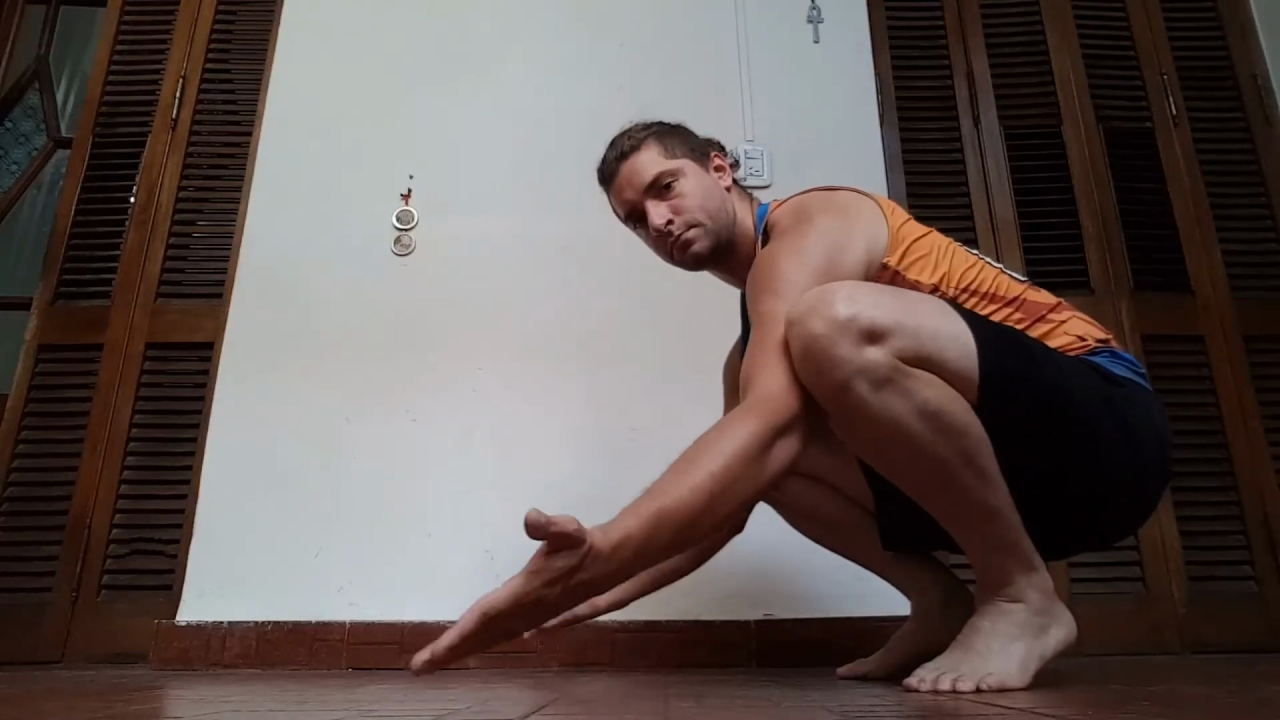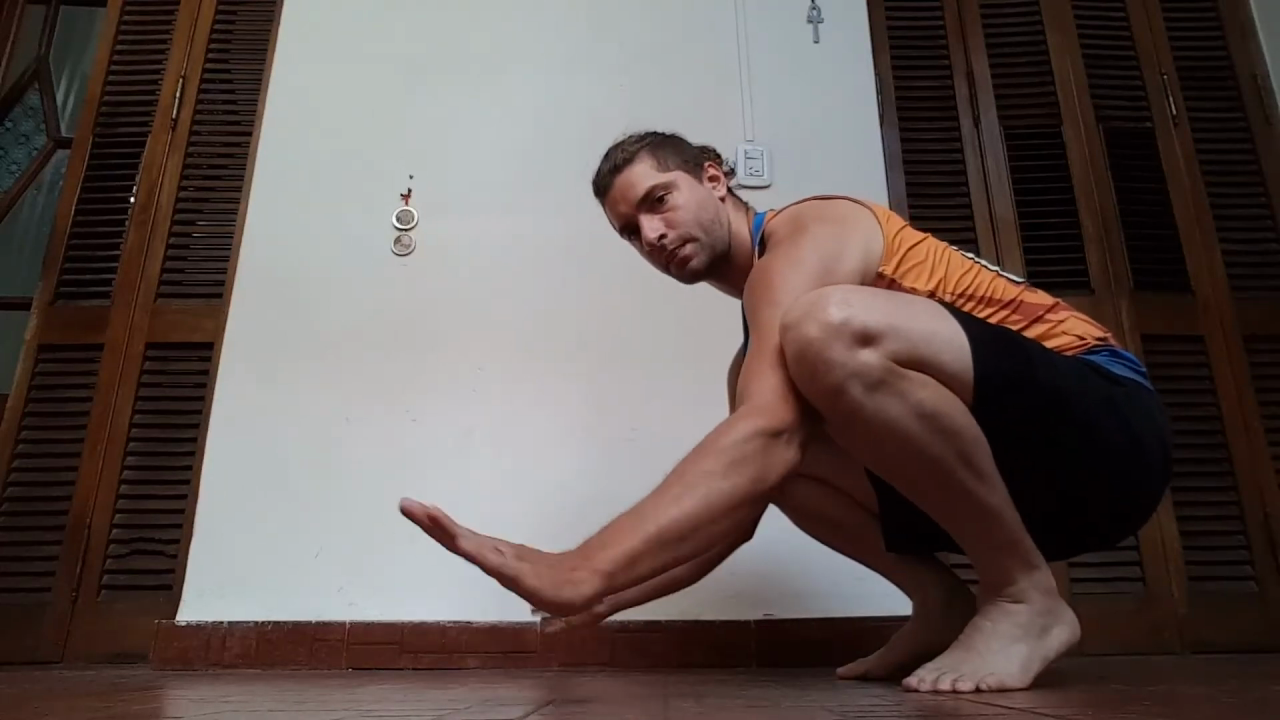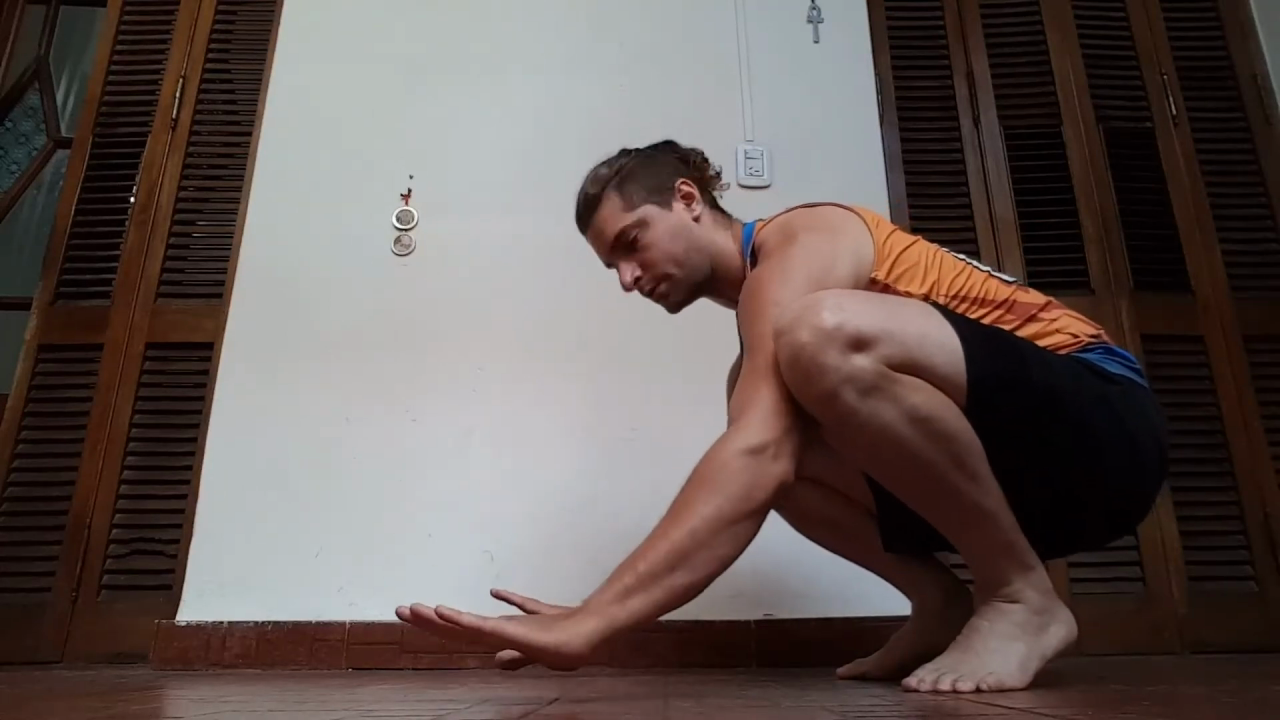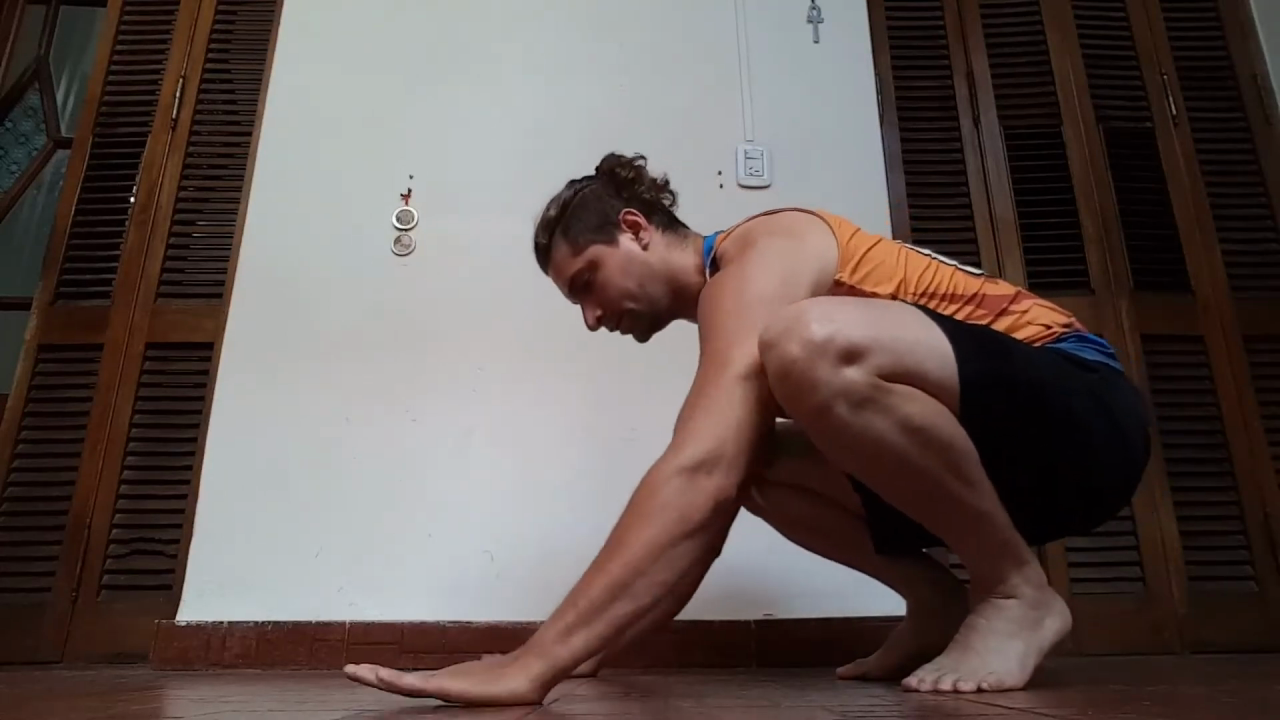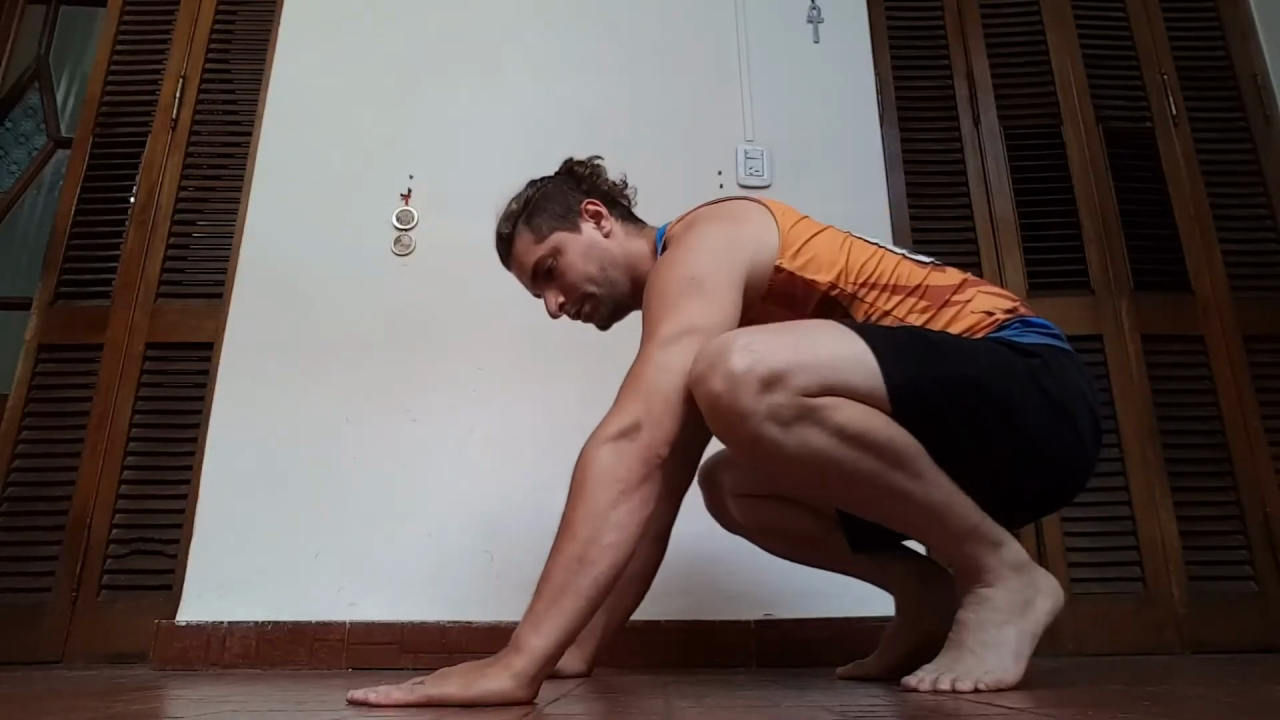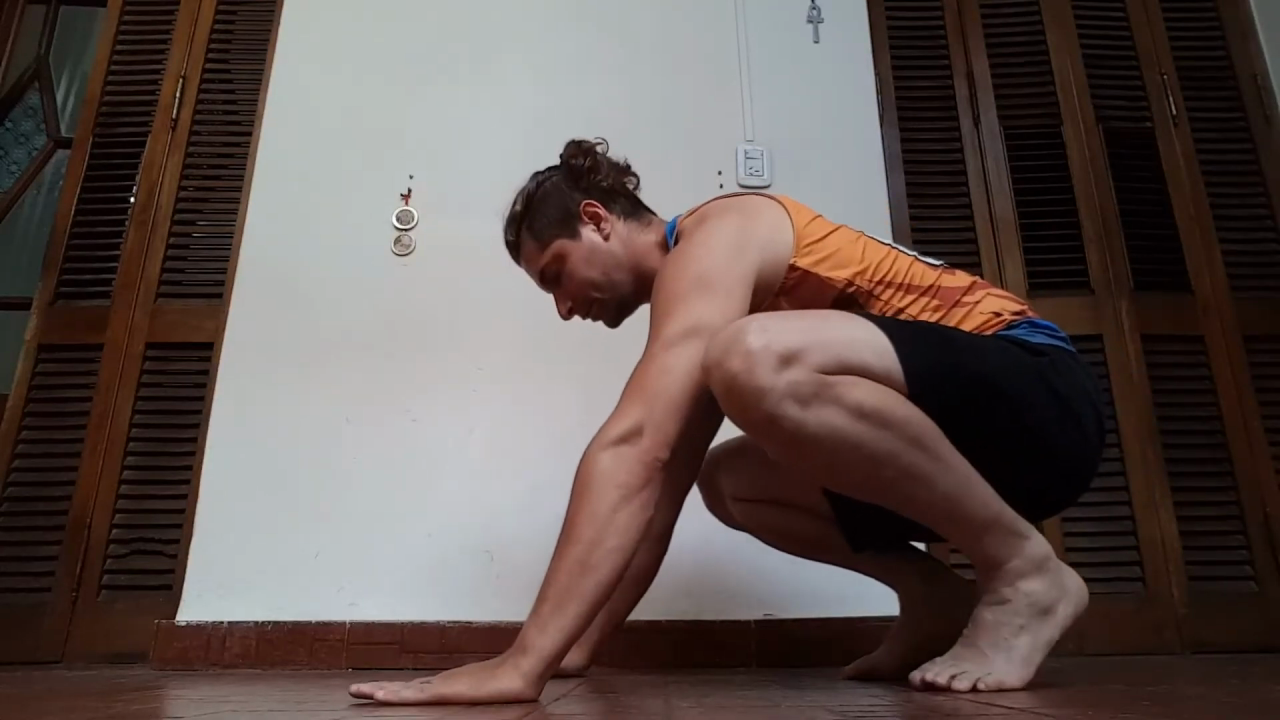
dt=0.5s
person 1, frame 1
left shoulder: (811, 226)
right shoulder: (756, 339)
left elbow: (771, 428)
right elbow: (719, 506)
left wrist: (595, 558)
right wrist: (596, 587)
left hip: (1106, 424)
right hip: (1013, 464)
left knee: (838, 324)
right knee: (746, 462)
left ankle: (1021, 598)
right ankle: (945, 605)
person 1, frame 2
left shoulder: (806, 236)
right shoulder: (762, 339)
left elbow: (767, 436)
right elbow: (730, 517)
left wrist: (582, 572)
right wrist: (598, 593)
left hip: (1101, 423)
right hip: (1006, 469)
left knee: (832, 329)
left ankle: (1023, 596)
right ankle: (944, 602)
person 1, frame 3
left shoulder: (796, 246)
right shoulder: (763, 336)
left elbow: (756, 463)
right elbow: (745, 487)
left wrist: (586, 624)
right wrist: (598, 614)
left hip: (1101, 419)
right hip: (1010, 465)
left knee: (824, 333)
left ankle: (1019, 597)
right ankle: (946, 605)
person 1, frame 4
left shoulder: (757, 257)
right shoulder: (736, 328)
left elbow: (697, 477)
right elbow: (703, 510)
left wrist: (536, 663)
right wrist: (581, 649)
left hip: (1080, 410)
right hip: (998, 446)
left knee: (811, 344)
right knee: (753, 465)
left ankle: (1015, 594)
right ankle: (941, 606)
person 1, frame 5
left shoulder: (704, 240)
right shoulder: (691, 315)
left elbow: (633, 445)
right elbow: (653, 492)
left wrist: (519, 661)
right wrist: (578, 651)
left hip: (1029, 392)
right hip: (962, 429)
left knee: (742, 375)
right knee: (729, 485)
left ankle: (999, 578)
right ankle: (931, 597)
person 1, frame 6
left shoulder: (714, 237)
right shoulder: (704, 309)
left elbow: (634, 450)
right elbow: (657, 489)
left wrist: (525, 662)
right wrist: (578, 649)
left hip: (1038, 394)
right hip: (971, 422)
left knee: (755, 361)
right knee: (727, 481)
left ankle: (1022, 573)
right ankle: (939, 597)
